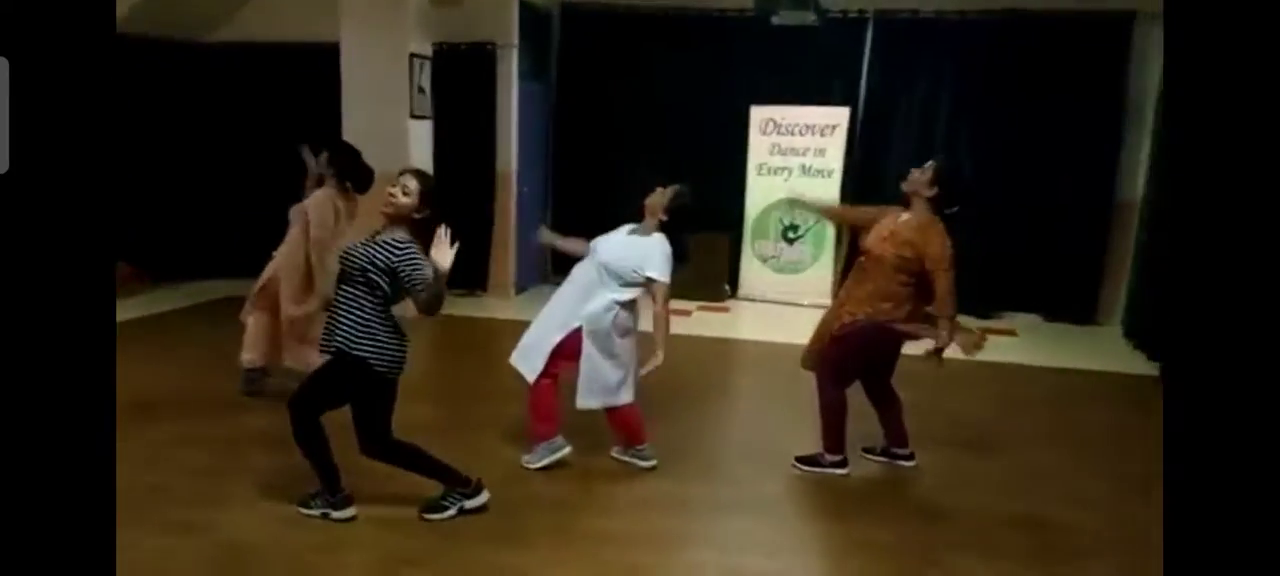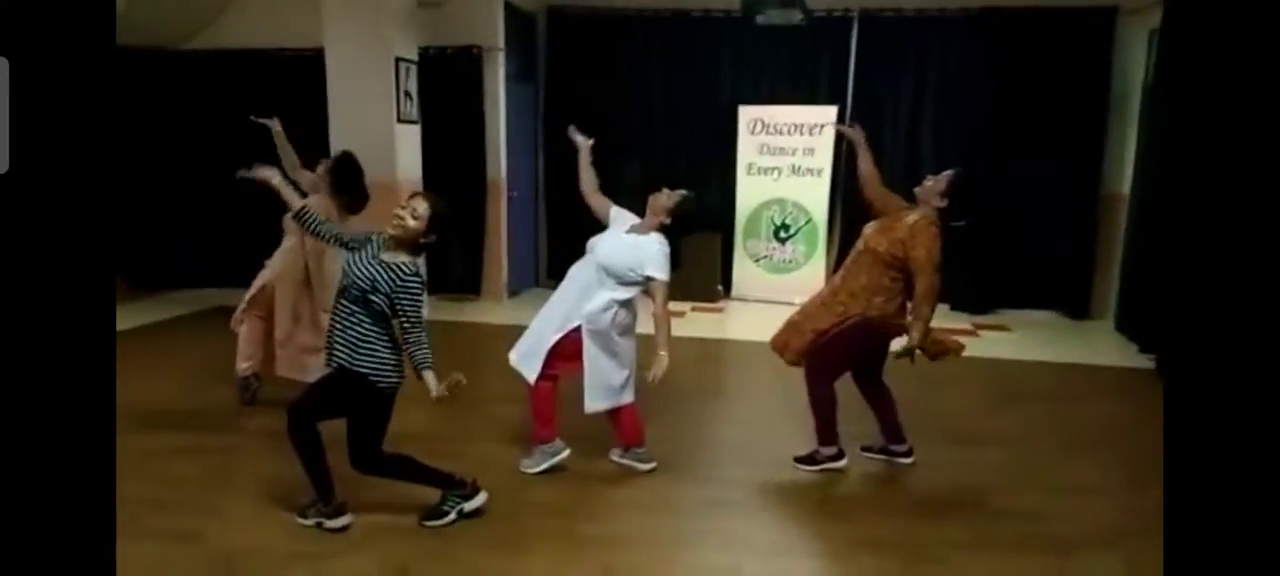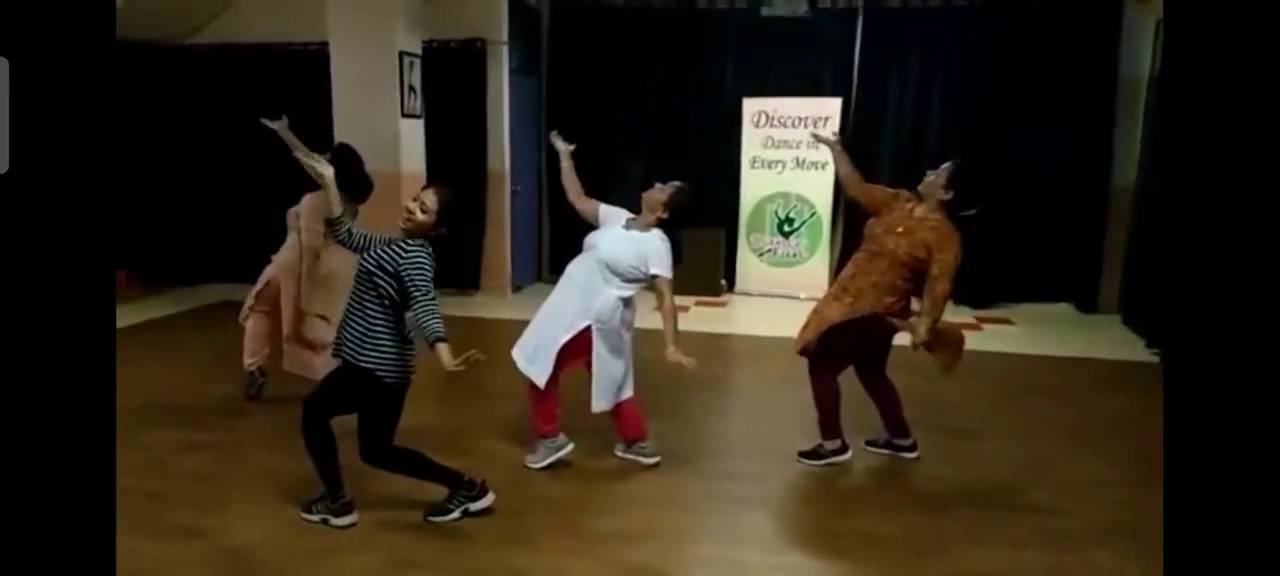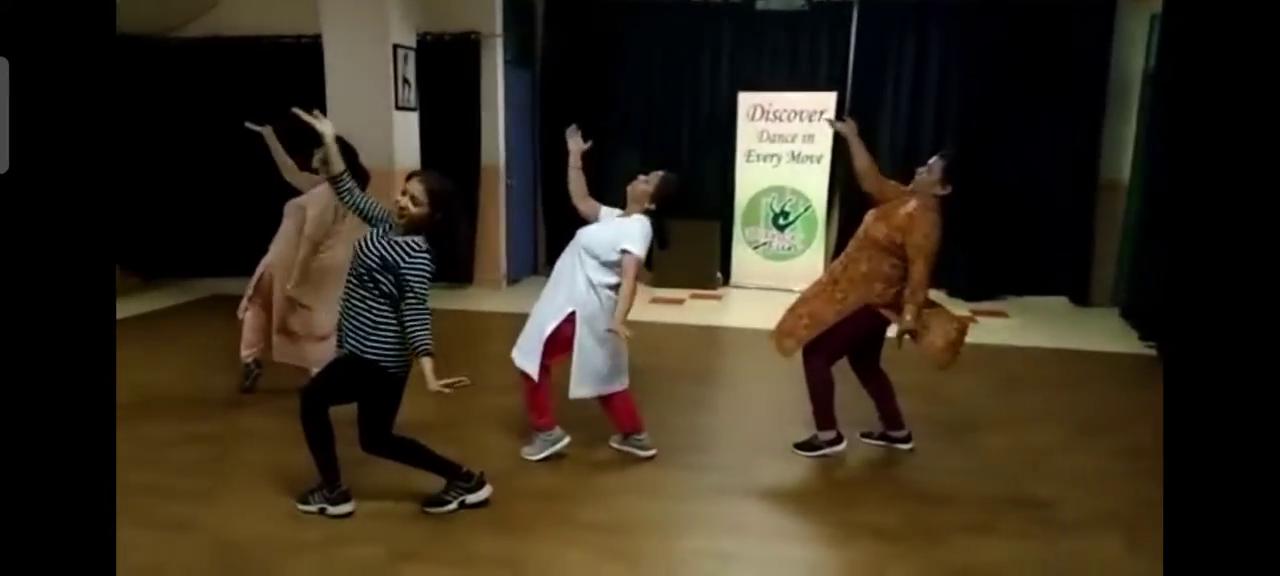
dt=0.5s
person 1, frame 1
left shoulder: (404, 250)
right shoulder: (376, 239)
left elbow: (428, 304)
right elbow: (353, 288)
left wrist: (439, 273)
left hip: (365, 352)
right hip: (359, 350)
left knee: (302, 405)
right knee: (377, 441)
left ankle: (333, 495)
right ankle: (464, 486)
person 1, frame 2
left shoulder: (407, 274)
right shoulder: (371, 244)
left elbow: (414, 332)
right elbow: (321, 228)
left wrist: (431, 382)
right wrist: (280, 184)
left hip: (369, 371)
right hip: (359, 367)
left knee: (301, 413)
right knee: (367, 456)
left ankle: (328, 505)
right ankle: (458, 489)
person 1, frame 3
left shoulder: (416, 252)
right shoulder: (394, 244)
left elbow: (425, 306)
right elbow: (344, 235)
left wrist: (444, 355)
right wrist: (329, 180)
left hip: (378, 364)
right hip: (373, 362)
left knee: (314, 410)
right knee: (378, 449)
left ankle: (336, 502)
right ankle: (467, 487)
person 1, frame 4
left shoulder: (416, 252)
right shoulder: (388, 224)
left elbow: (417, 313)
right elbow: (349, 194)
left wrist: (428, 372)
right wrist: (328, 139)
left hip: (377, 355)
right hip: (371, 352)
left knee: (312, 399)
right knee: (377, 439)
left ankle: (333, 492)
right ankle: (465, 480)
person 2, frame 1
left shoulder: (930, 231)
right shoulder: (892, 216)
left elbow: (943, 281)
right elbow: (851, 215)
left wrist: (944, 329)
right wrist: (811, 205)
left hip: (877, 319)
right hip: (870, 315)
left knee: (830, 377)
right knee: (876, 382)
left ankle: (833, 456)
right ankle: (899, 448)
person 2, frame 2
left shoulder: (923, 230)
right shoulder: (903, 214)
left elbow: (926, 283)
right elbow: (872, 187)
left wrist: (918, 332)
right wrist: (861, 145)
left hip: (869, 316)
right hip: (866, 312)
left knee: (817, 370)
right knee: (868, 379)
left ankle: (829, 450)
right ankle: (897, 445)
person 2, frame 3
left shoulder: (943, 234)
right shoulder: (901, 203)
left elbow: (939, 284)
right elbow: (857, 188)
left wrist: (925, 325)
right wrist: (836, 149)
left hip: (873, 312)
right hip: (858, 304)
left knee: (821, 365)
right knee: (872, 373)
left ankle: (833, 445)
right ankle: (902, 440)
person 2, frame 4
left shoulder: (923, 216)
right shoulder: (906, 200)
left elbow: (919, 268)
right elbow: (871, 180)
left wrist: (910, 315)
right wrist: (852, 137)
left hip: (868, 303)
right hip: (862, 298)
left knee: (815, 355)
right knee: (866, 365)
left ankle: (828, 436)
right ankle: (897, 432)
person 3, frame 1
left shoulder: (658, 250)
right shoulder: (630, 231)
left elbow: (660, 304)
right elbow: (593, 250)
left wrist: (659, 351)
right wrist: (556, 241)
left hip: (593, 321)
right hip: (577, 311)
left knee: (541, 369)
right knee: (611, 384)
left ankle: (548, 441)
right ankle: (636, 446)
person 3, frame 2
left shoulder: (655, 248)
right shoulder: (625, 222)
left elbow: (660, 303)
right elbow: (592, 195)
left wrist: (662, 353)
right wrist: (583, 151)
left hip: (592, 323)
right hip: (578, 313)
left knee: (541, 370)
right knee: (612, 385)
left ankle: (547, 444)
right ankle: (634, 449)
person 3, frame 3
left shoulder: (656, 244)
right shoulder: (618, 218)
left elbow: (665, 298)
right elbow: (577, 198)
left wrist: (671, 346)
right wrist: (565, 156)
left hip: (594, 320)
right hip: (573, 308)
left knee: (539, 367)
right knee: (613, 381)
left ankle: (550, 440)
right ankle: (638, 443)
person 3, frame 4
left shoulder: (638, 227)
right shoulder: (614, 217)
left elbow: (629, 276)
right elbow: (580, 200)
left wrist: (618, 319)
right wrist: (575, 155)
left hip: (582, 308)
right hip: (573, 303)
left knee: (532, 361)
right knee: (605, 374)
left ankle: (547, 432)
right ankle: (634, 435)
person 4, frame 1
left shoulder: (324, 198)
right shoulder: (345, 199)
left elbow: (318, 242)
left wrist: (319, 289)
right wrist: (313, 174)
left hip: (294, 266)
left knee: (262, 310)
right knee: (315, 327)
left ankle: (254, 370)
person 4, frame 2
left shoulder: (318, 206)
right shoulder: (326, 198)
left elbow: (314, 253)
right elbow: (293, 169)
left wrist: (322, 300)
right wrist: (278, 133)
left hip: (291, 276)
left knee: (253, 316)
right knee: (313, 334)
left ankle: (248, 376)
person 4, frame 3
left shoulder: (314, 202)
right shoulder: (346, 198)
left elbow: (311, 250)
left wrist: (307, 296)
right wrist: (285, 133)
left hip: (295, 271)
right hip: (336, 275)
left knee: (261, 311)
right knee: (323, 329)
left ankle: (254, 370)
person 4, frame 4
left shoulder: (323, 195)
right shoulder: (322, 187)
left elbow: (310, 242)
right elbow: (291, 173)
left wrist: (294, 282)
right wrist: (269, 136)
left hip: (298, 268)
right hip: (328, 270)
left knee: (258, 306)
right knee: (318, 322)
left ankle: (251, 362)
